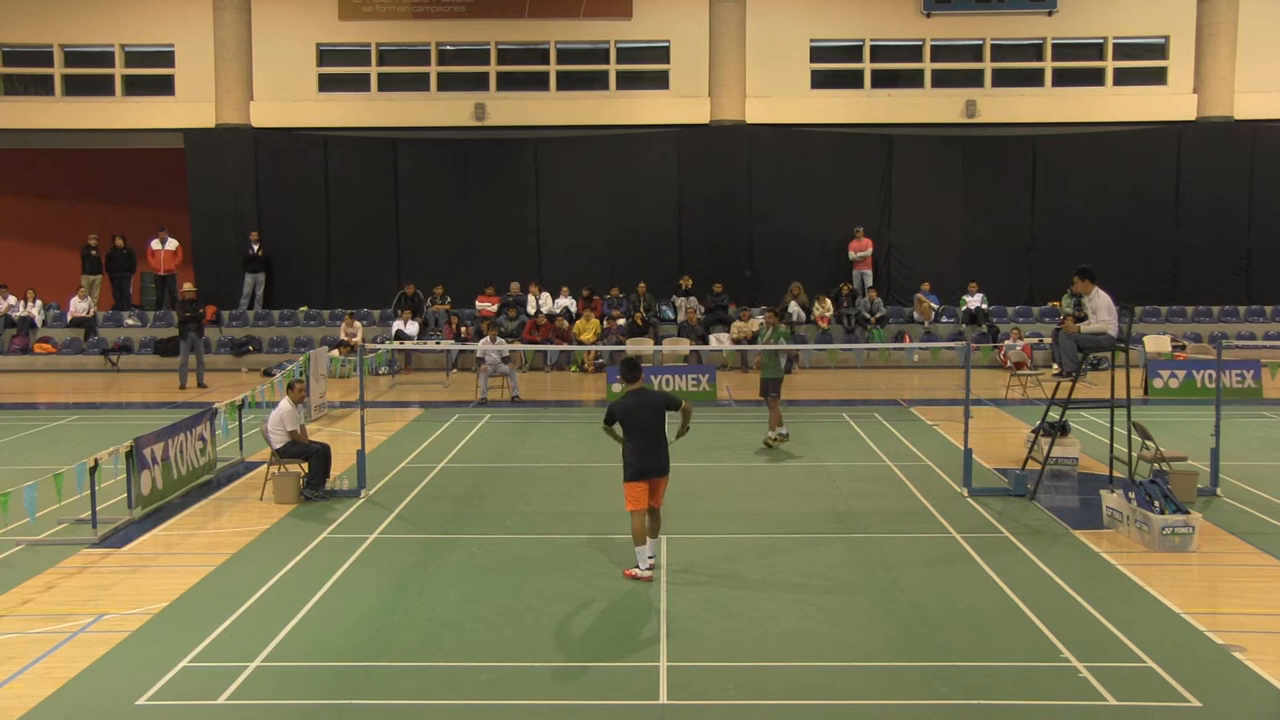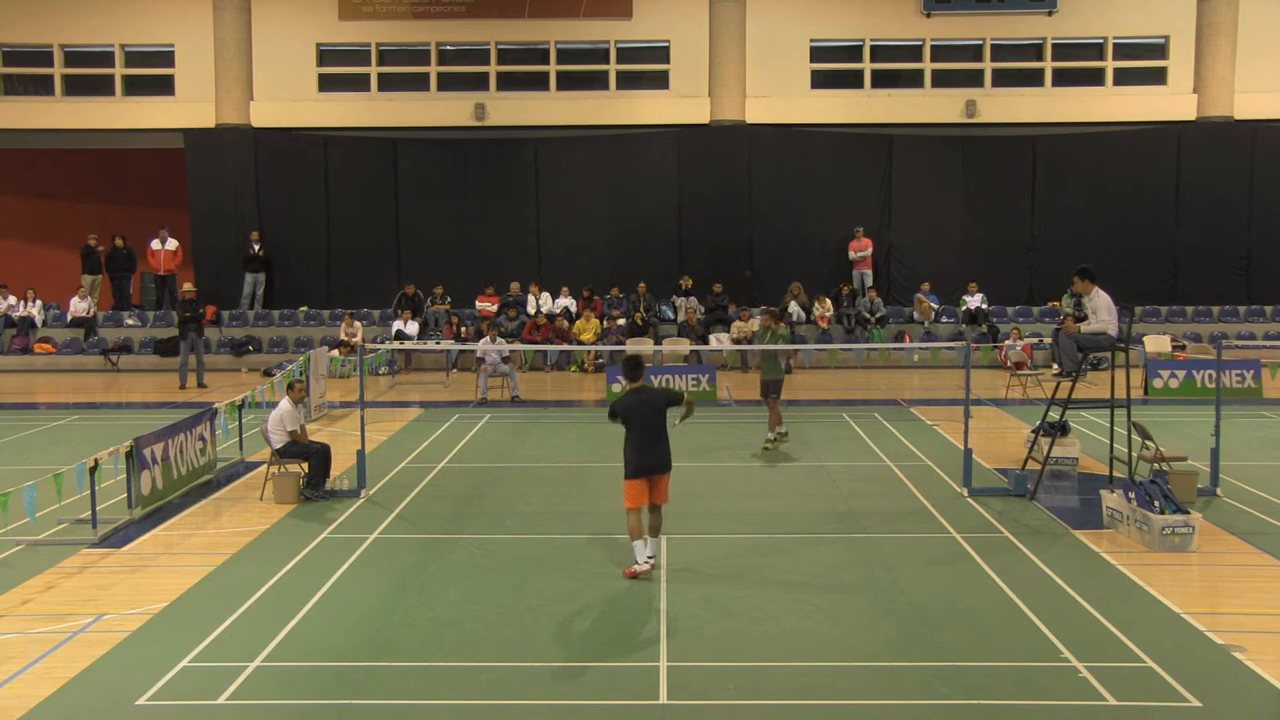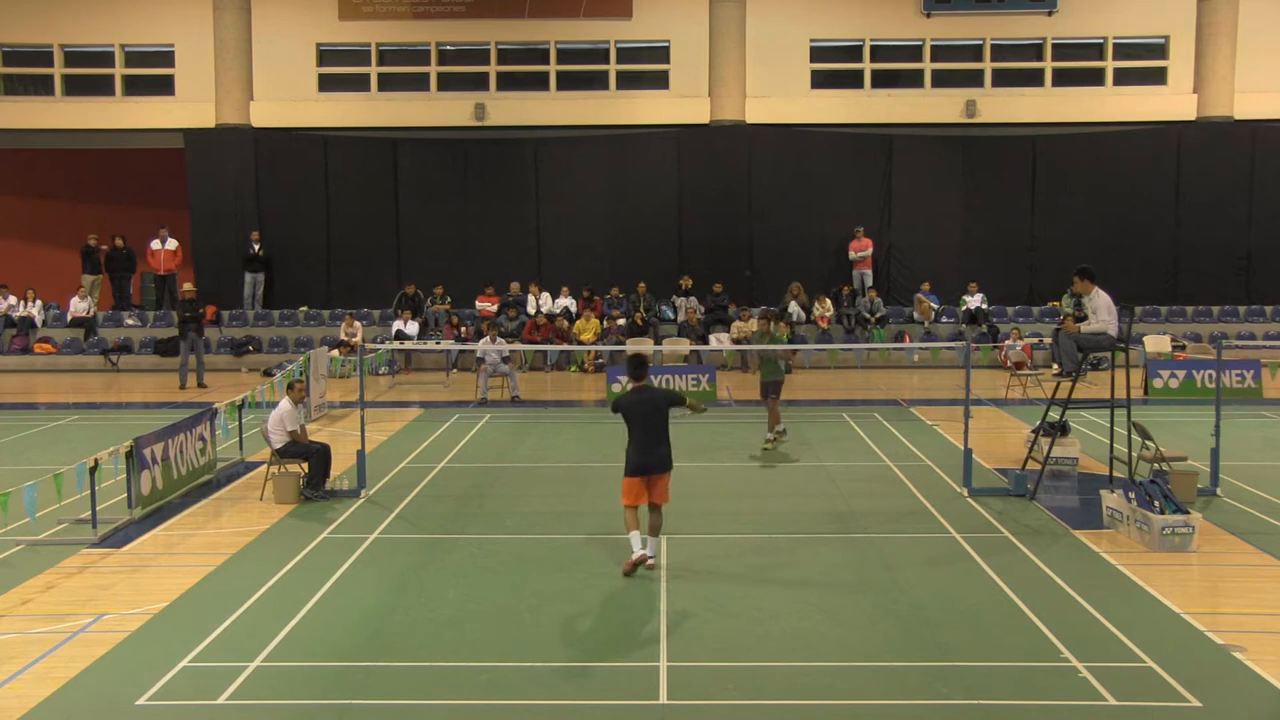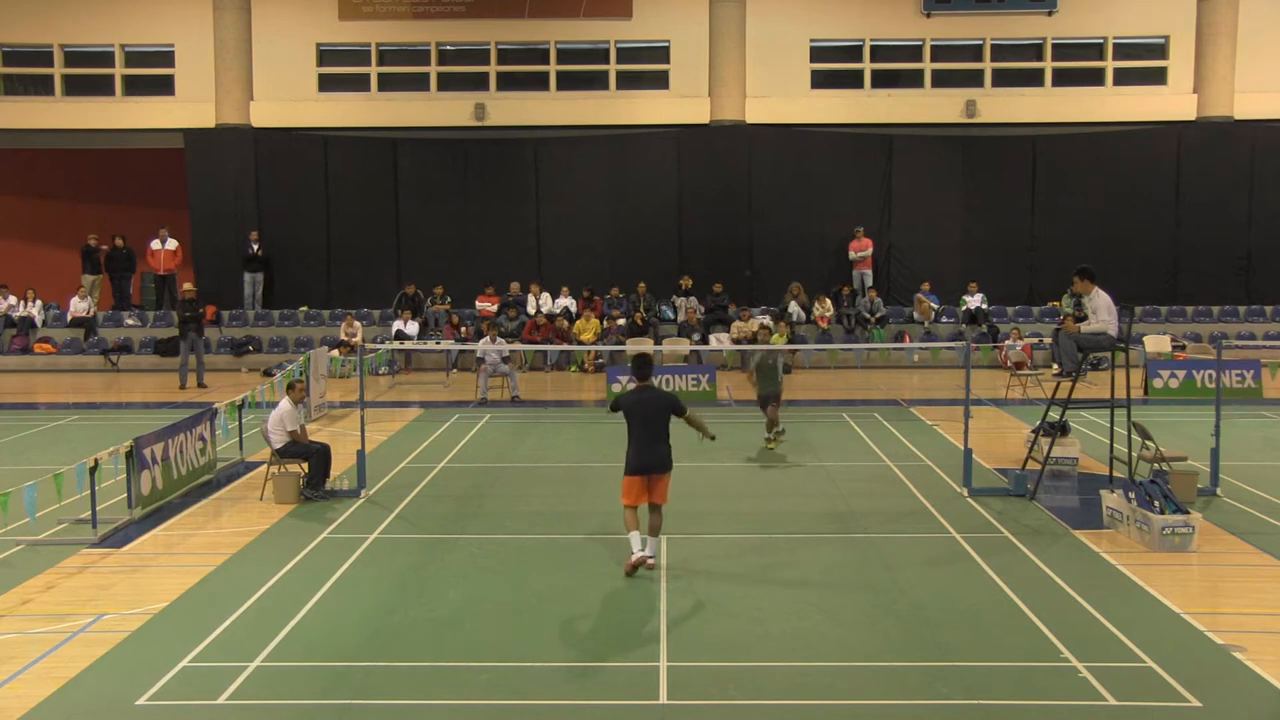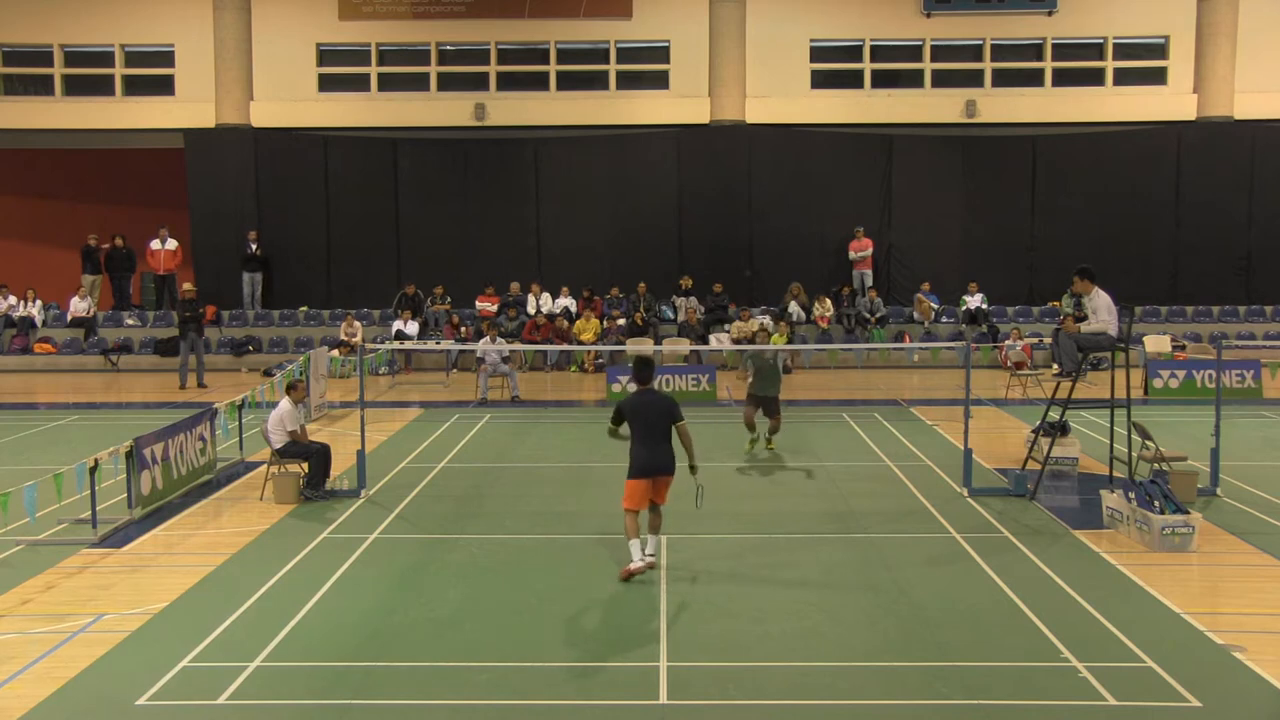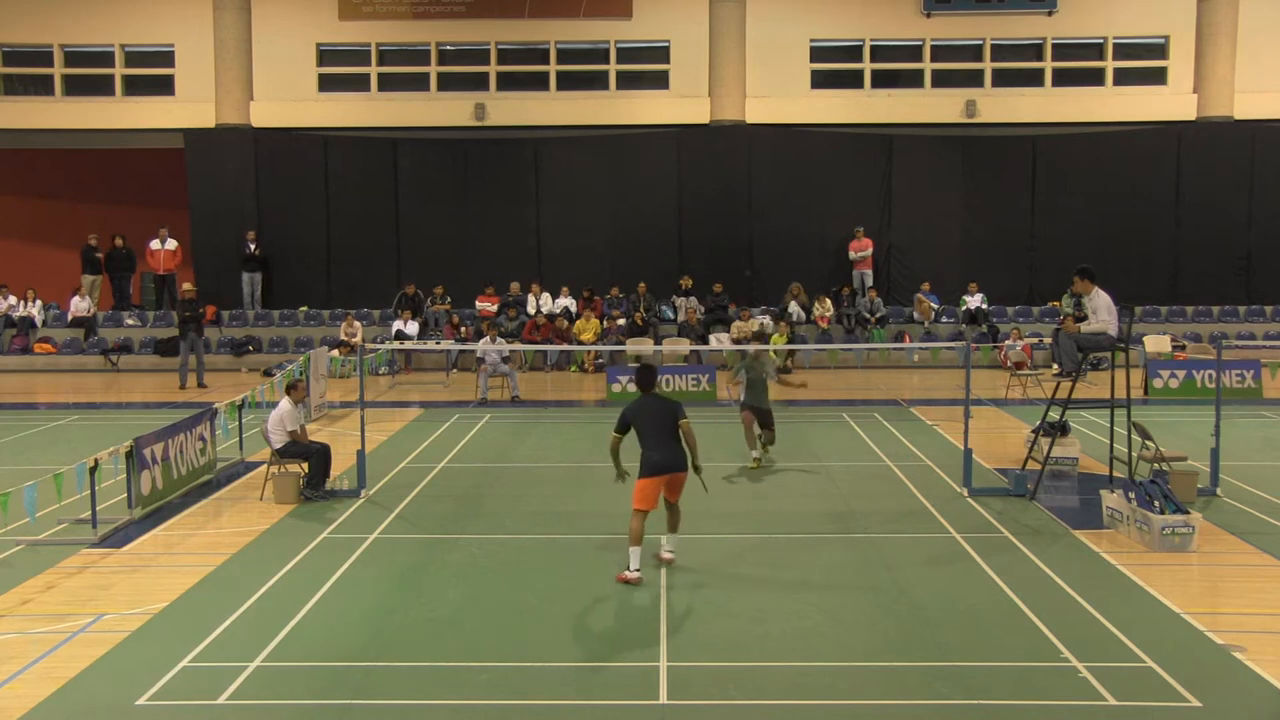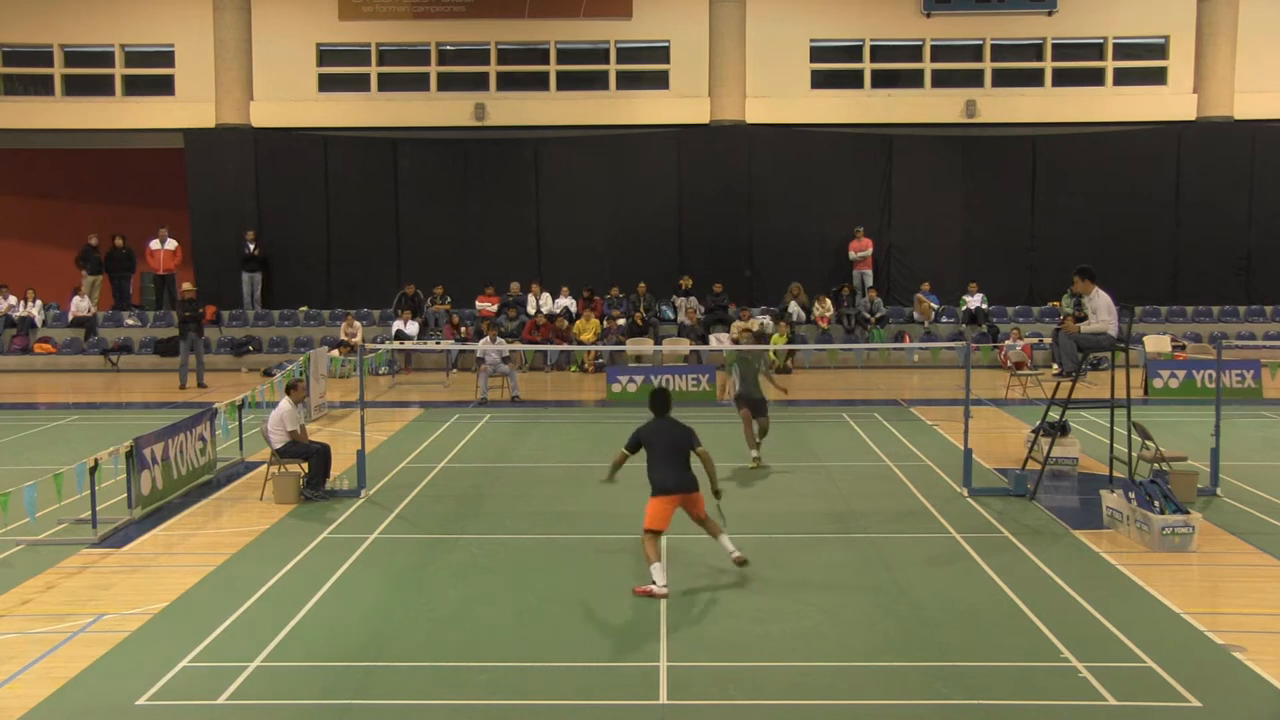
dt=0.2s
person 1, frame 1
left shoulder: (617, 406)
right shoulder: (659, 397)
left elbow: (607, 428)
right elbow: (687, 408)
right wrist: (683, 427)
left hip: (635, 468)
right hip: (660, 465)
left knee: (638, 515)
right knee: (654, 510)
left ankle: (643, 568)
right ankle: (650, 556)
person 1, frame 2
left shoulder: (618, 404)
right shoulder: (661, 395)
right elbow: (689, 400)
right wrist: (687, 413)
left hip: (635, 465)
right hip: (661, 463)
left knee: (634, 512)
right knee: (655, 509)
left ankle: (641, 563)
right ankle: (650, 556)
person 1, frame 3
left shoulder: (622, 401)
right shoulder: (664, 396)
right elbow: (691, 404)
right wrist: (700, 408)
left hip: (636, 463)
right hip: (661, 462)
left knee: (630, 508)
right knee: (655, 508)
left ankle: (637, 551)
right ankle: (650, 555)
person 1, frame 4
left shoulder: (624, 399)
right shoulder: (667, 398)
left elbow: (611, 409)
right elbow: (690, 419)
right wrist: (707, 432)
left hip: (636, 463)
right hip: (661, 462)
left knee: (630, 508)
right knee: (655, 508)
left ankle: (637, 551)
right ankle: (650, 555)
person 1, frame 5
left shoulder: (625, 404)
right shoulder: (668, 401)
left elbow: (611, 431)
right elbow: (683, 432)
left wrist: (623, 436)
right wrist: (692, 461)
left hip: (640, 465)
right hip: (666, 464)
left knee: (631, 512)
right knee: (655, 507)
left ankle: (637, 560)
right ankle: (650, 555)
person 1, frame 6
left shoulder: (630, 410)
right shoulder: (673, 405)
left elbow: (614, 444)
right elbow: (687, 430)
left wrist: (618, 468)
right wrist: (695, 460)
left hip: (652, 465)
right hip: (678, 463)
left knee: (638, 515)
right knee: (672, 504)
left ankle: (633, 570)
right ankle: (669, 551)
person 1, frame 7
left shoulder: (643, 431)
right shoulder: (685, 430)
left elbow: (620, 458)
right elbow: (704, 456)
left wrist: (610, 475)
right wrist: (715, 486)
left hip: (663, 490)
right hip: (689, 486)
left knee: (649, 538)
right knee: (703, 520)
left ankle: (659, 585)
right ankle: (734, 553)
